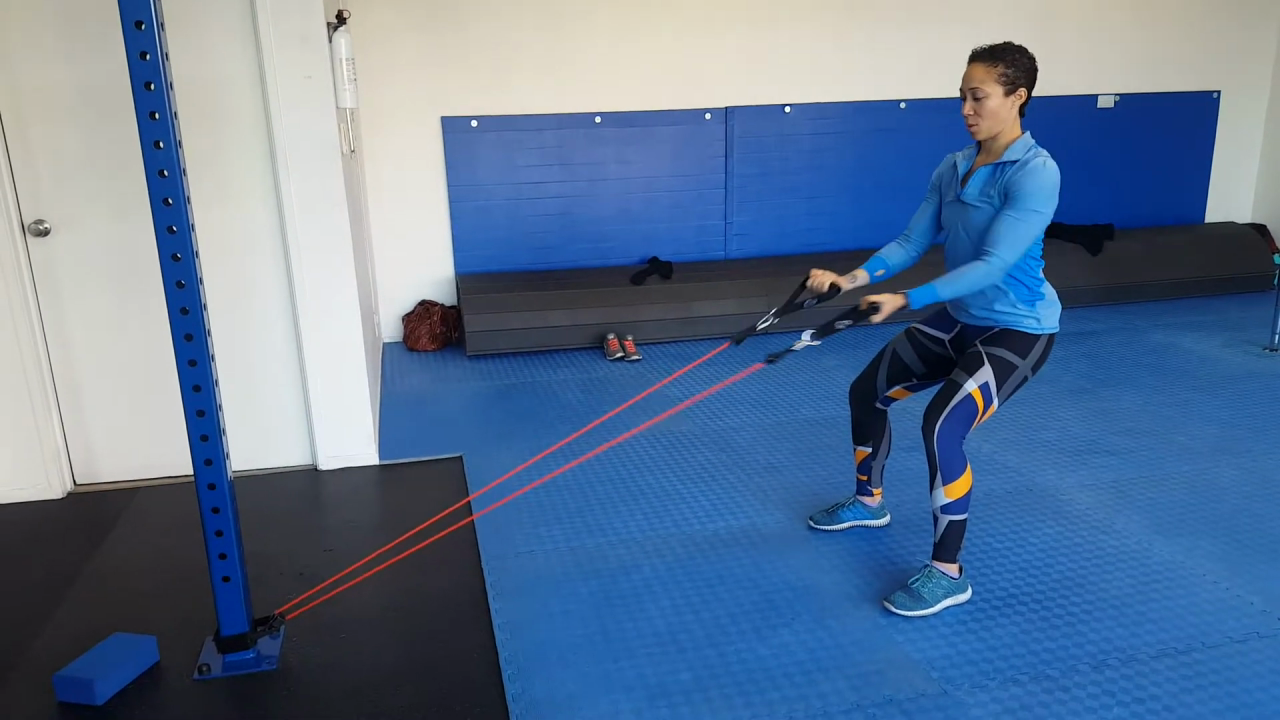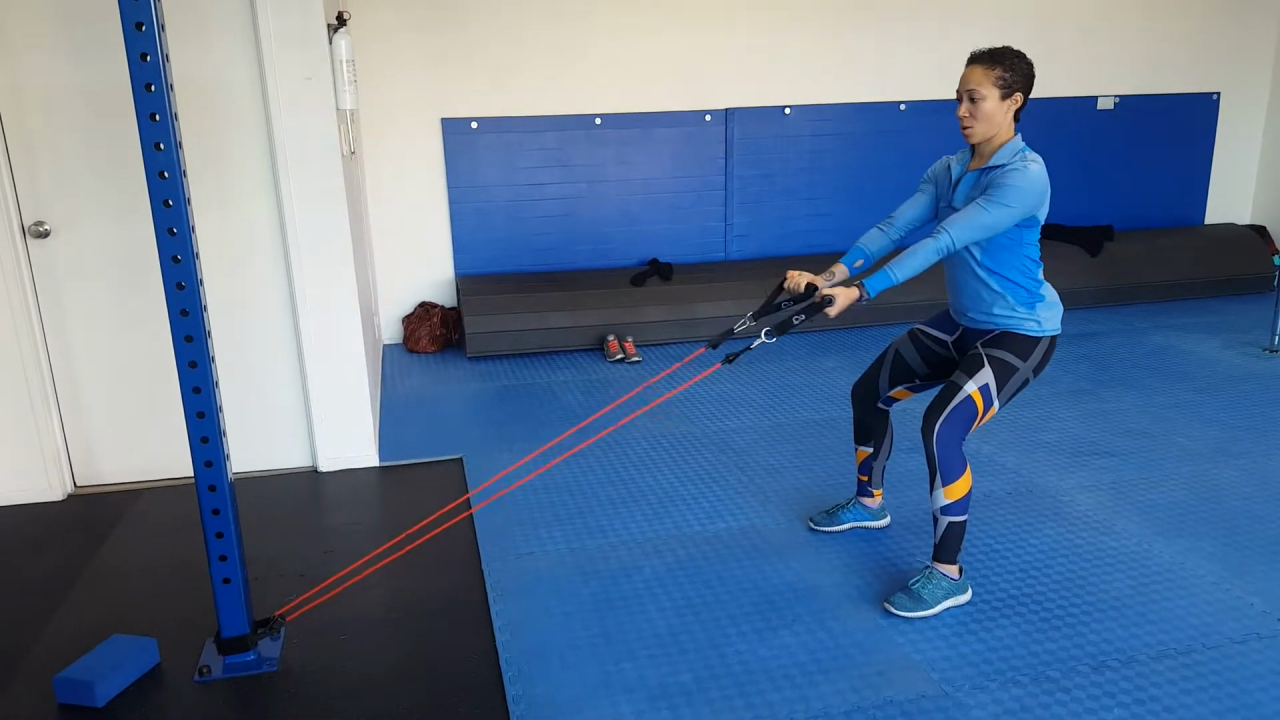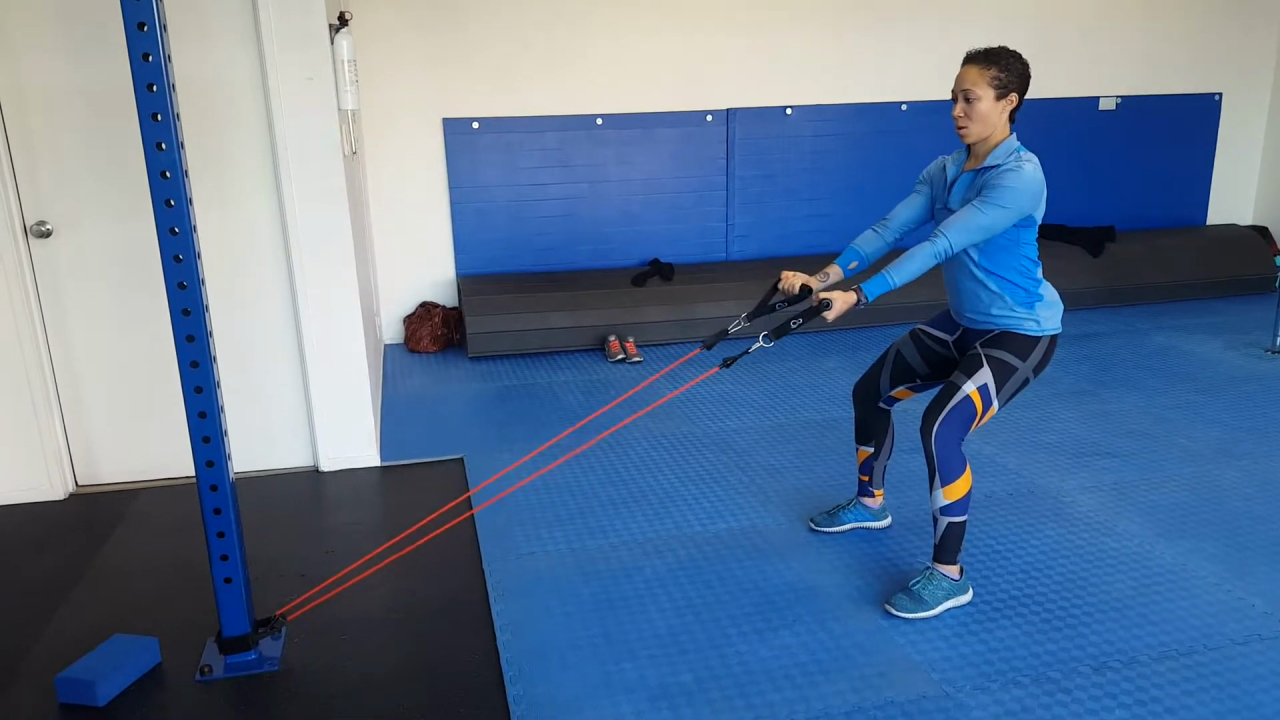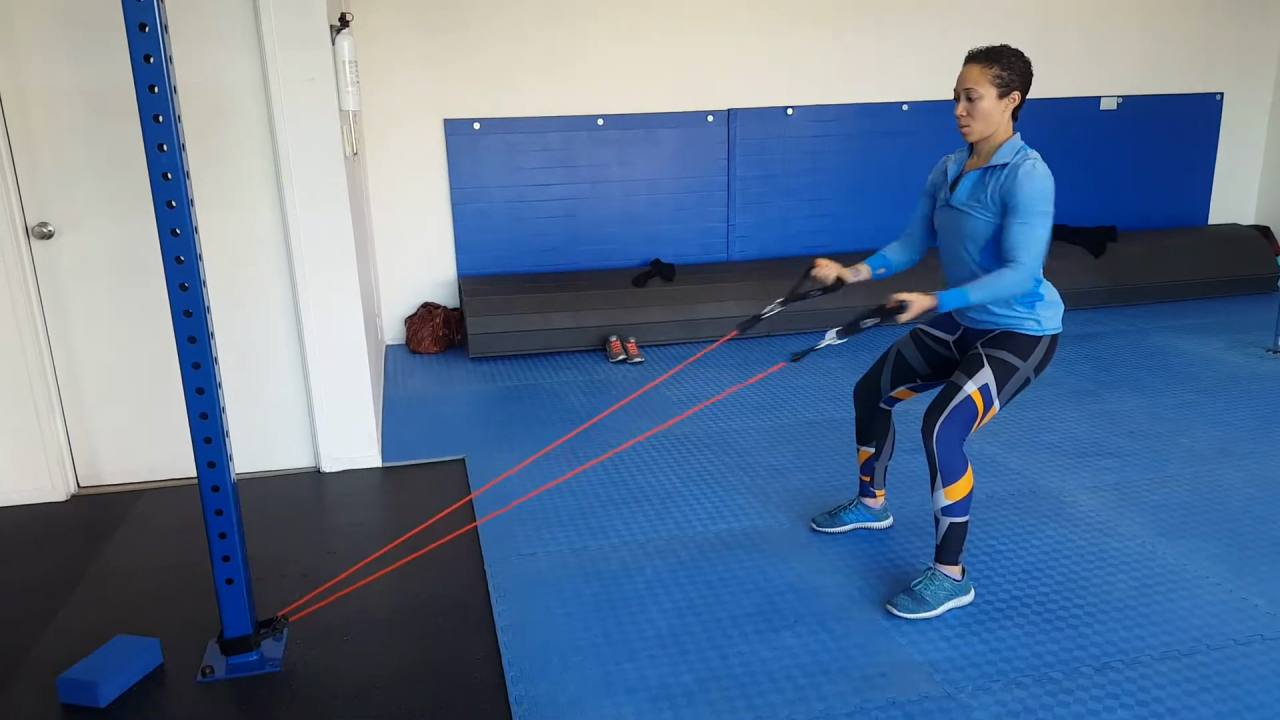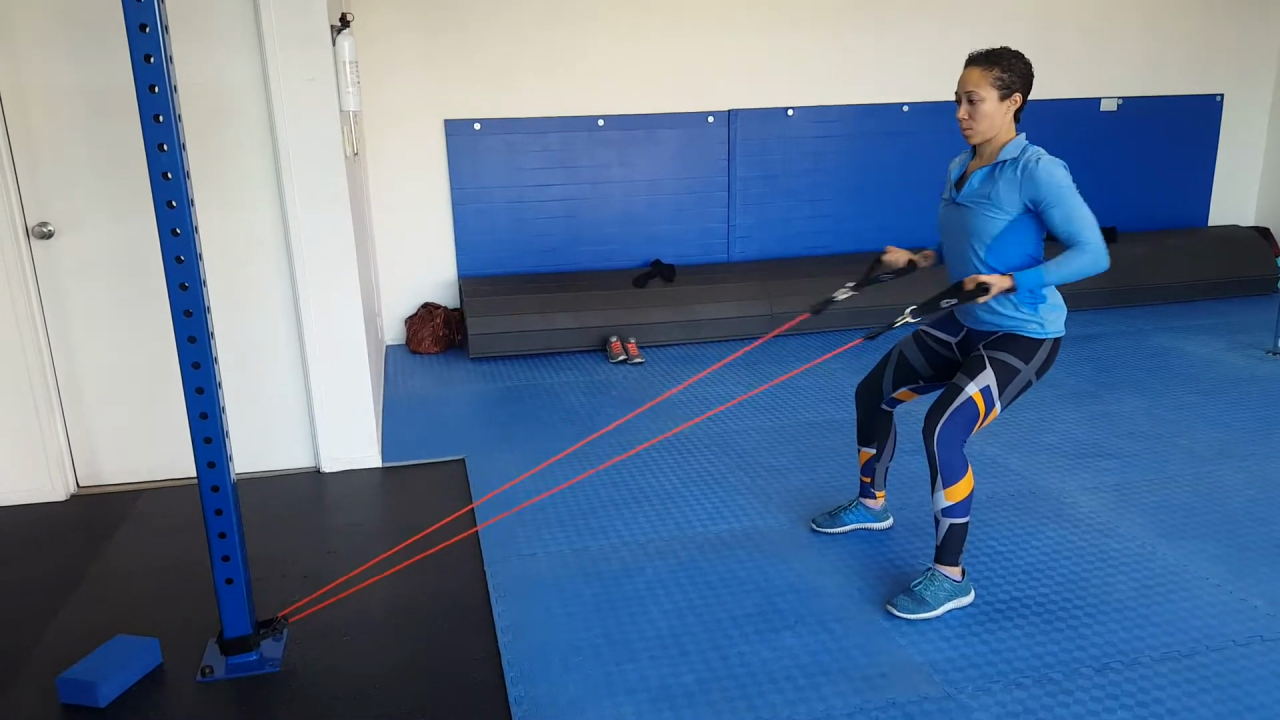
dt=0.3s
person 1, frame 1
left shoulder: (1036, 173)
right shoulder: (953, 168)
left elbow: (993, 265)
right elbow: (912, 241)
left wrist: (905, 300)
right wrist: (850, 279)
left hip: (1017, 329)
right hip: (959, 320)
left knee: (942, 425)
right knee: (866, 391)
left ankle: (948, 573)
right ankle: (868, 501)
person 1, frame 2
left shoulder: (1024, 177)
right shoulder: (948, 170)
left elbow: (942, 242)
right elbow: (895, 229)
left wrist: (860, 291)
right wrist: (830, 276)
left hip: (1019, 331)
right hip: (962, 322)
left knee: (941, 427)
right knee: (869, 391)
left ankle: (948, 574)
right ankle: (869, 502)
person 1, frame 3
left shoulder: (1018, 177)
right shoulder: (944, 170)
left elbow: (940, 247)
right elbow: (888, 230)
left wrist: (857, 295)
right wrist: (823, 278)
left hip: (1020, 331)
right hip: (962, 321)
left knee: (940, 427)
right knee: (870, 392)
left ankle: (949, 575)
right ankle: (870, 503)
person 1, frame 4
left shoulder: (1028, 176)
right shoulder: (948, 170)
left elbow: (1020, 276)
right elbow: (911, 245)
left wrist: (934, 300)
right wrist: (852, 272)
left hip: (1019, 331)
right hip: (963, 323)
left knee: (941, 428)
right knee: (871, 392)
left ankle: (951, 575)
right ankle: (871, 503)
person 1, frame 5
left shoulder: (1038, 172)
right shoulder: (958, 169)
left elbow: (1093, 254)
left wrist: (1010, 282)
right wrist: (920, 258)
left hip: (1023, 334)
right hip: (965, 323)
left knee: (942, 429)
right knee: (872, 393)
left ankle: (951, 575)
right ankle: (871, 503)
